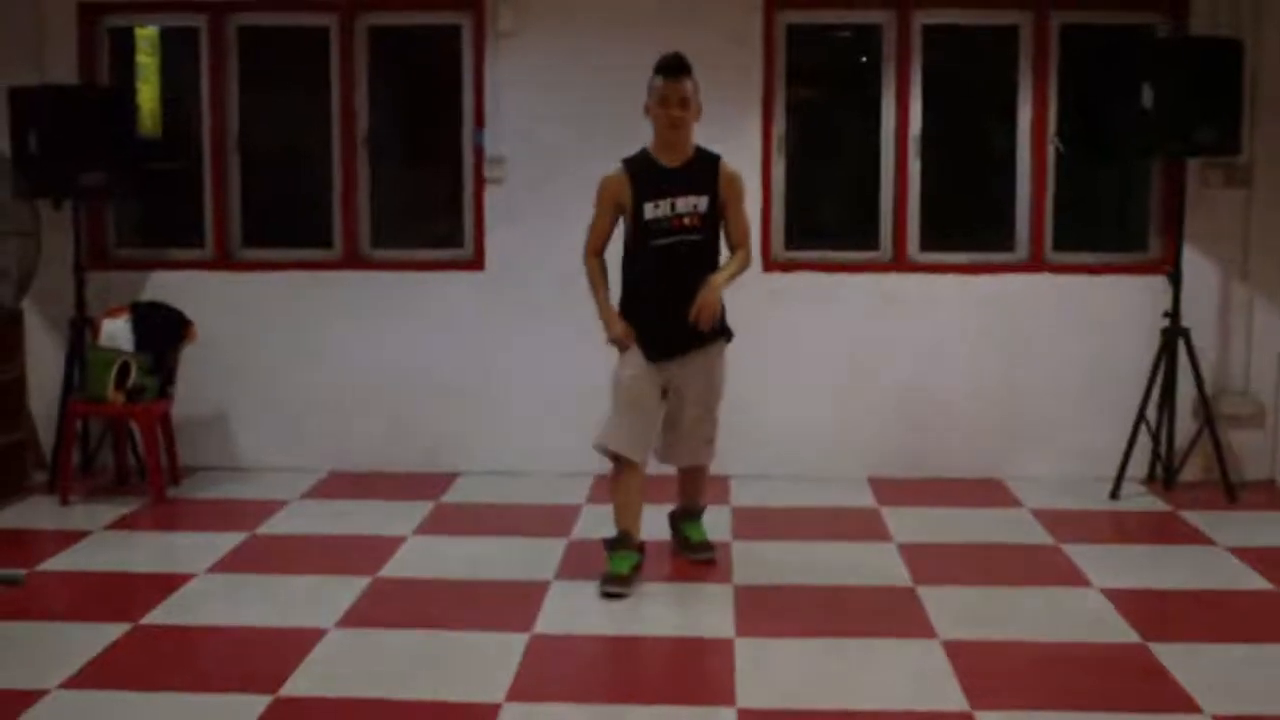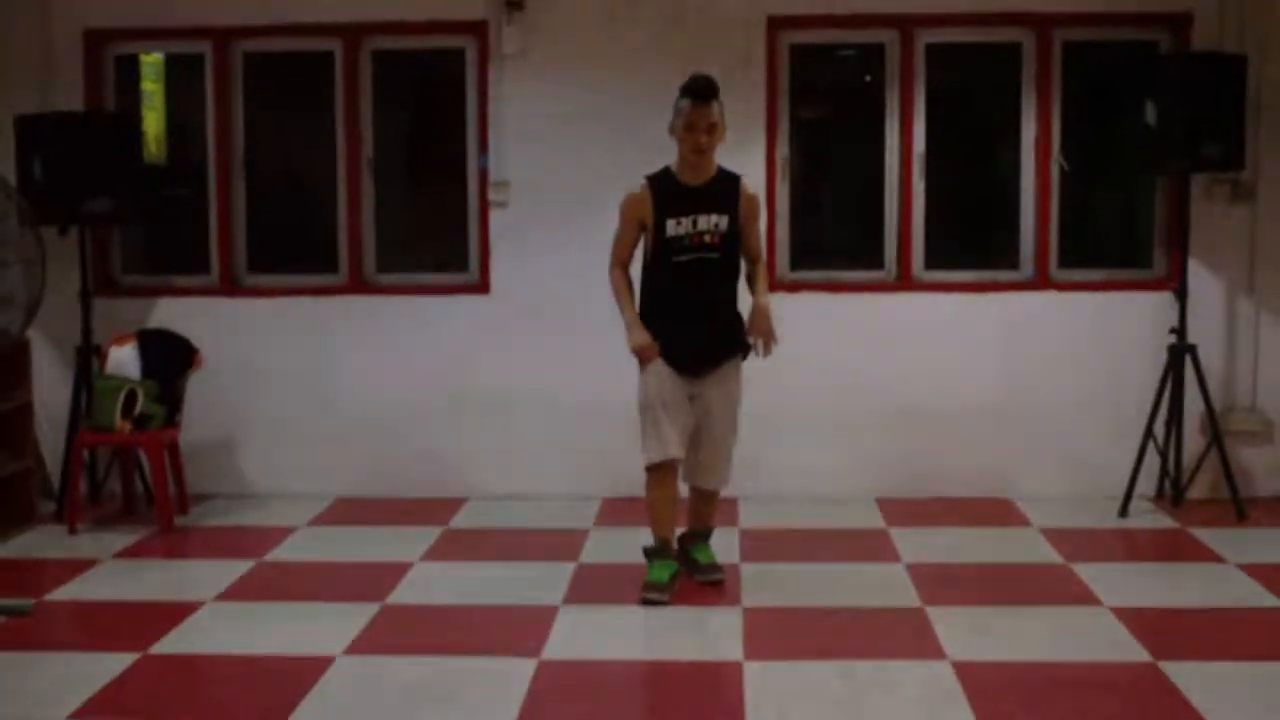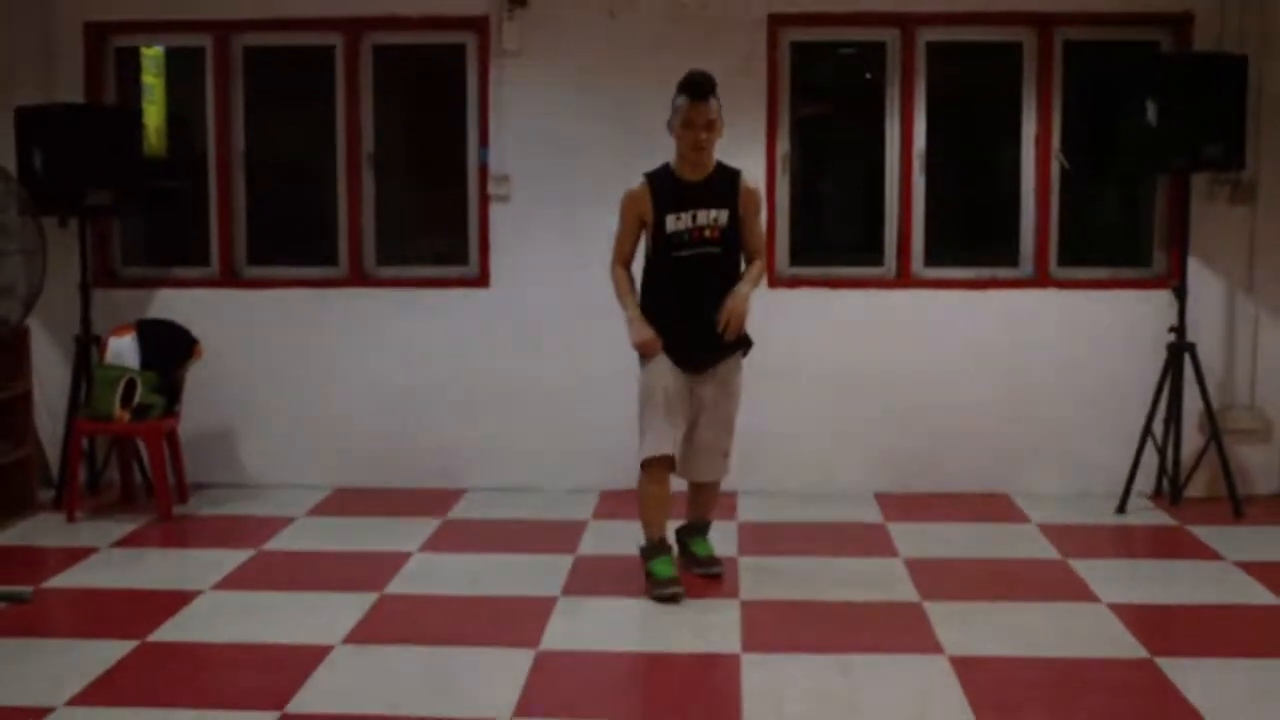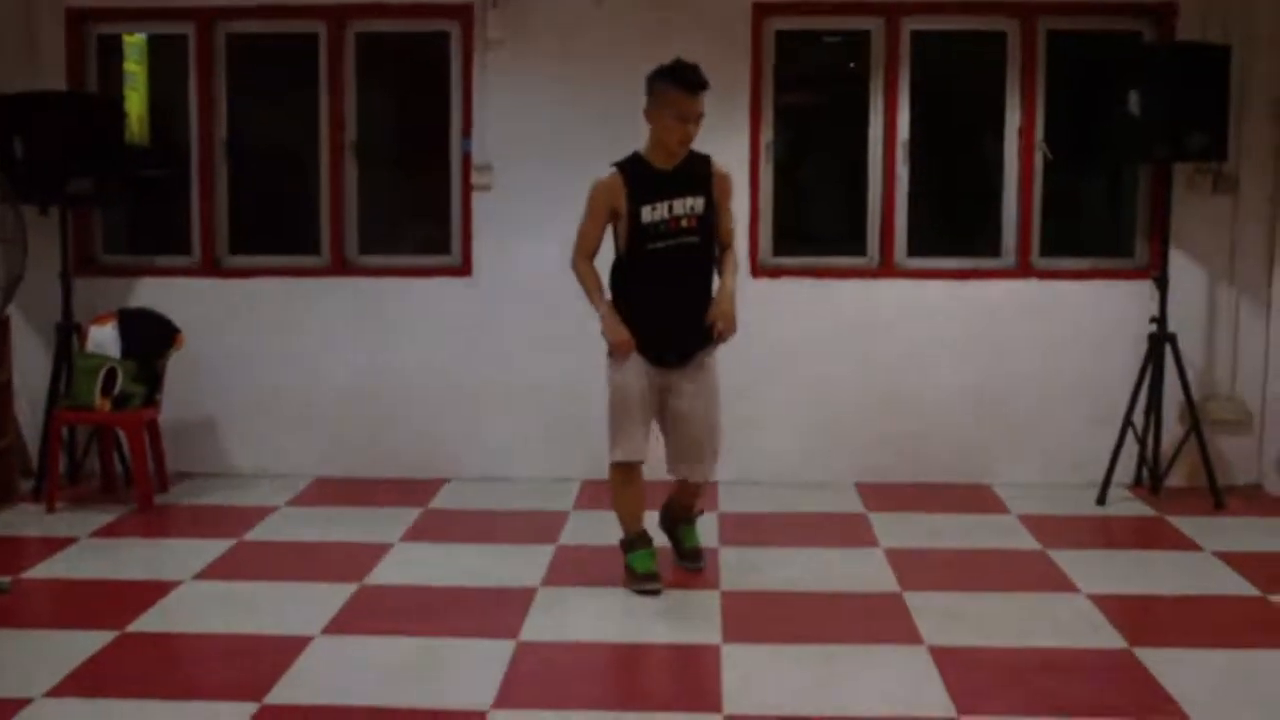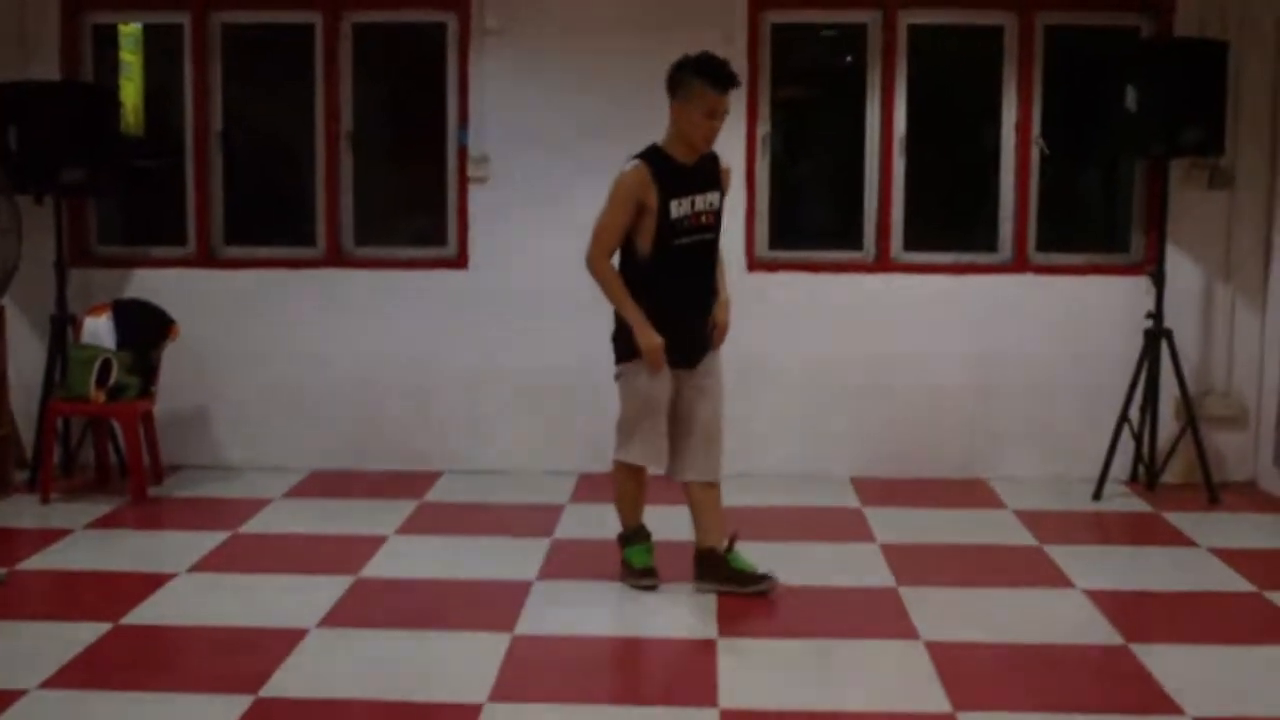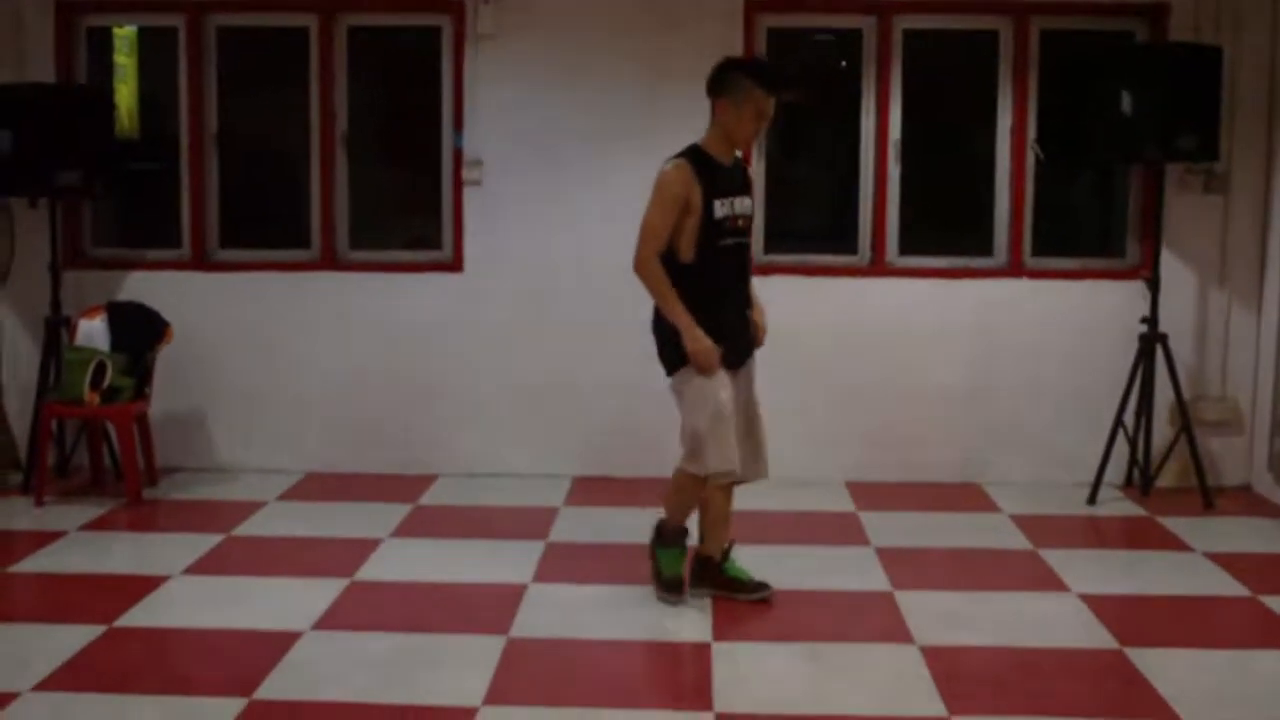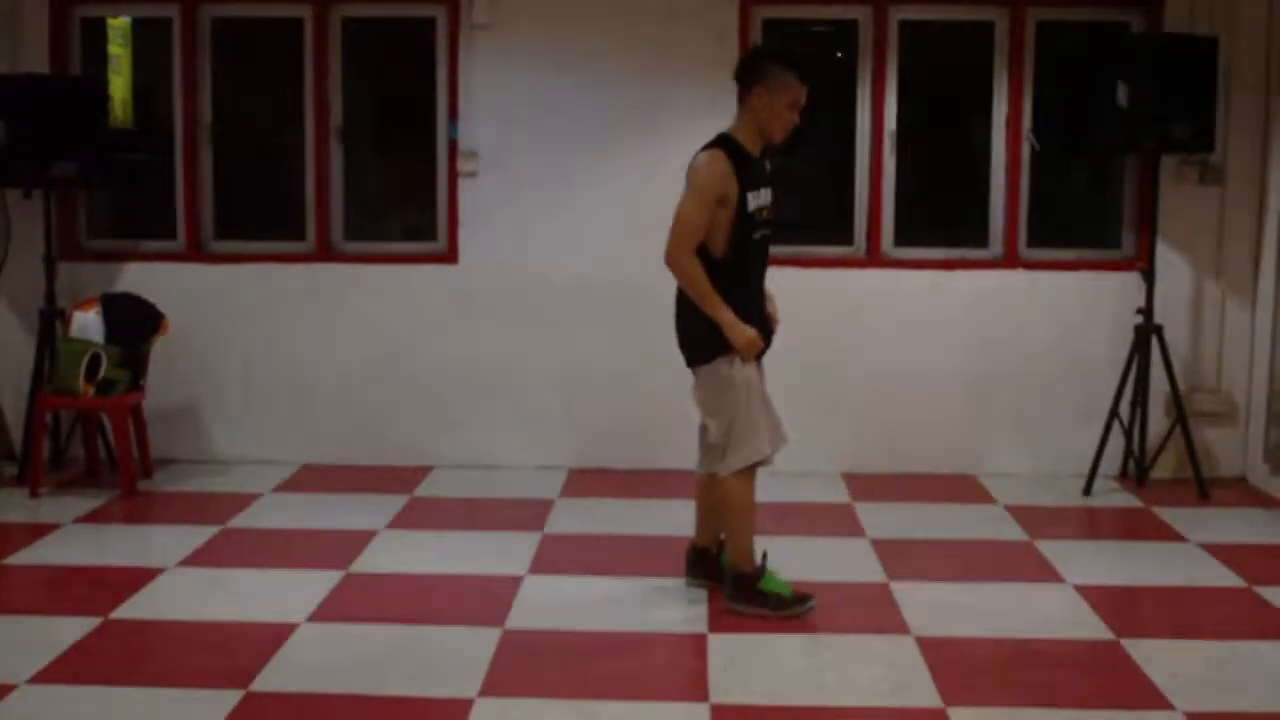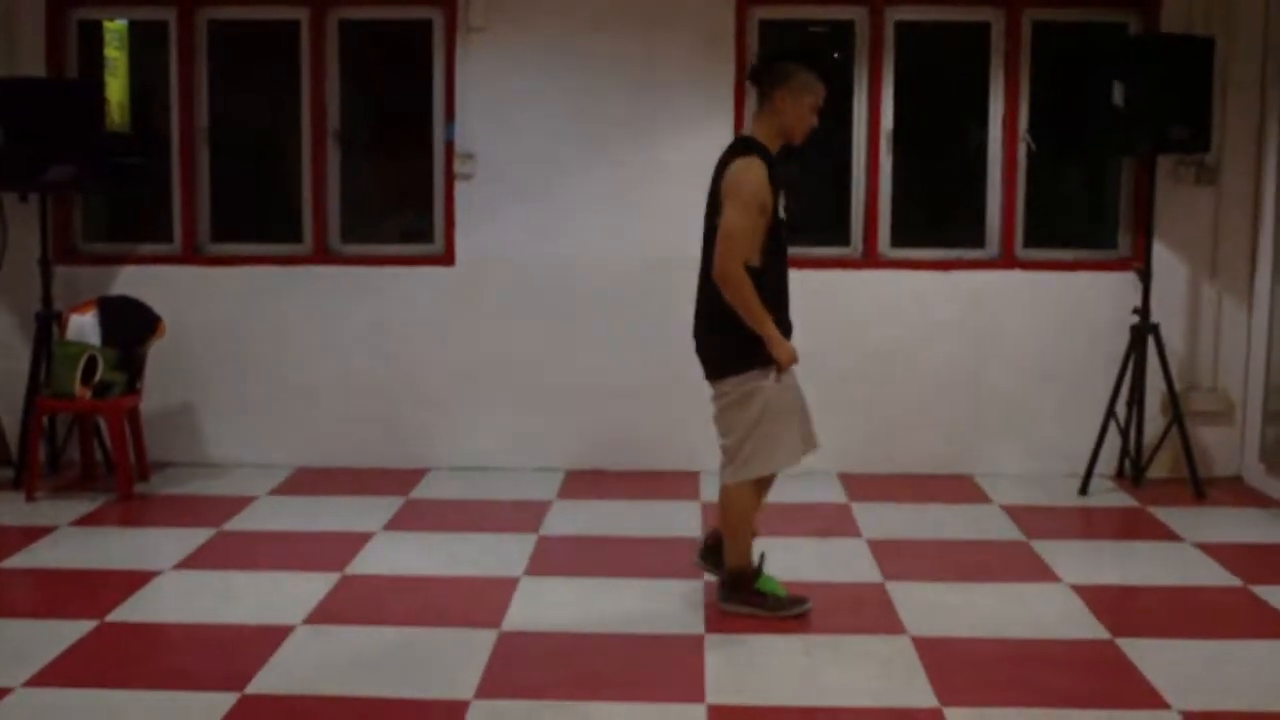
dt=0.4s
person 1, frame 1
left shoulder: (721, 175)
right shoulder: (621, 180)
left elbow: (742, 249)
right elbow: (593, 252)
left wrist: (718, 281)
right wrist: (608, 315)
left hip: (700, 332)
right hip: (641, 332)
left knee: (695, 440)
right knee: (627, 441)
left ankle: (688, 520)
right ankle: (626, 548)
person 1, frame 2
left shoulder: (741, 197)
right shoulder: (644, 197)
left elbow: (753, 260)
right elbow: (619, 266)
left wrist: (761, 301)
right wrist: (632, 324)
left hip: (721, 348)
right hip: (663, 348)
left knee: (713, 455)
right knee: (662, 455)
left ankle: (696, 543)
right ankle: (663, 556)
person 1, frame 3
left shoulder: (742, 191)
right shoulder: (643, 194)
left elbow: (756, 256)
right elbow: (621, 264)
left wrist: (743, 291)
right wrist: (634, 319)
left hip: (719, 343)
right hip: (664, 344)
left knee: (710, 450)
right knee: (658, 451)
left ankle: (696, 535)
right ankle: (658, 554)
person 1, frame 4
left shoulder: (713, 178)
right shoulder: (615, 184)
left elbow: (726, 245)
right elbow: (582, 257)
left wrist: (727, 290)
right wrist: (607, 317)
left hip: (694, 339)
right hip: (635, 340)
left knee: (699, 451)
right knee: (628, 451)
left ankle: (680, 517)
right ankle: (636, 546)
person 1, frame 5
left shoulder: (717, 174)
right shoulder: (639, 177)
right elbow: (598, 258)
left wrist: (722, 298)
right wrist: (639, 326)
left hip: (701, 337)
right hip: (649, 341)
left knee: (704, 451)
right knee: (637, 449)
left ankle: (715, 556)
right ankle: (633, 542)
person 1, frame 6
left shoulder: (743, 176)
right shoulder: (681, 175)
right elbow: (645, 259)
left wrist: (753, 306)
right wrist: (689, 331)
left hip: (734, 339)
right hip: (693, 342)
left knee: (730, 458)
right knee: (711, 452)
left ankle: (711, 561)
right ankle: (669, 534)
person 1, frame 7
left shoulder: (757, 164)
right shoulder: (714, 165)
right elbow: (679, 255)
left wrist: (763, 302)
right wrist: (731, 323)
left hip: (740, 329)
right hip: (715, 334)
left knee: (722, 452)
right knee: (741, 452)
left ankle: (705, 555)
right ankle: (747, 578)
person 1, frame 8
left shoulder: (754, 161)
right shoulder: (749, 170)
right elbow: (726, 269)
left wrist: (770, 333)
right wrist: (774, 336)
left hip: (748, 339)
right hip: (738, 341)
left knee: (764, 453)
right knee: (748, 461)
left ankle: (722, 544)
right ankle: (739, 581)
